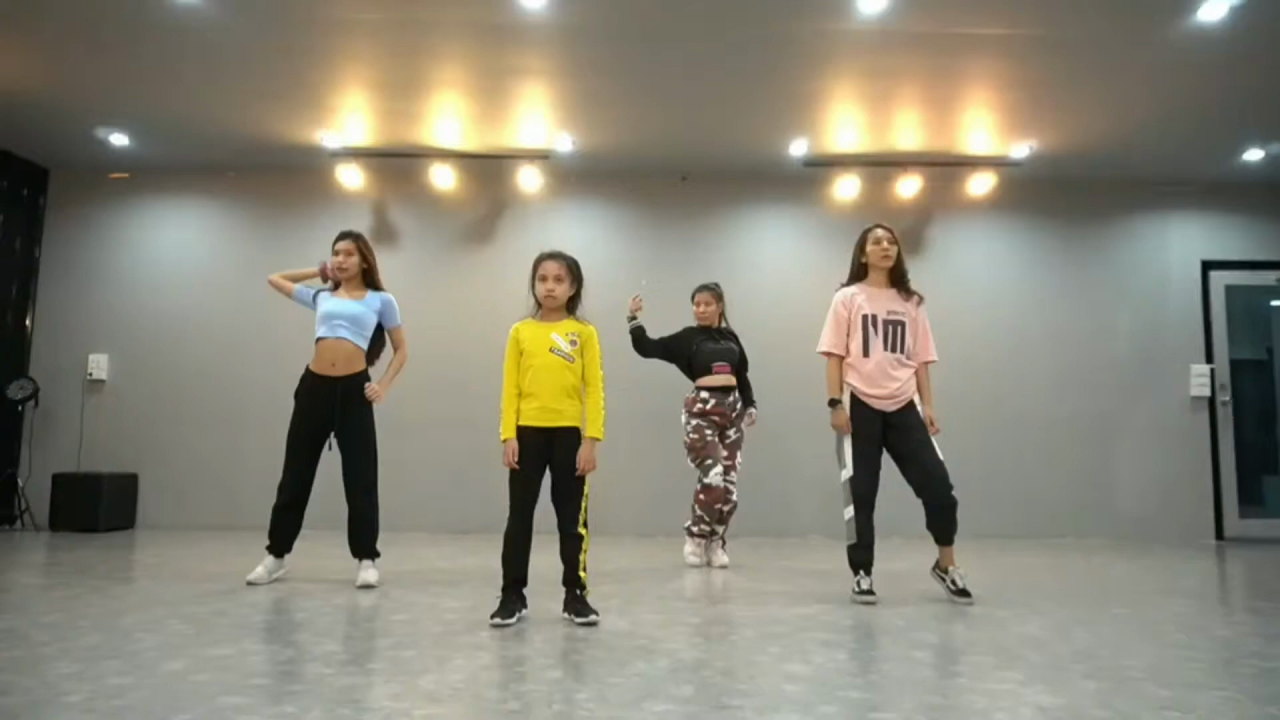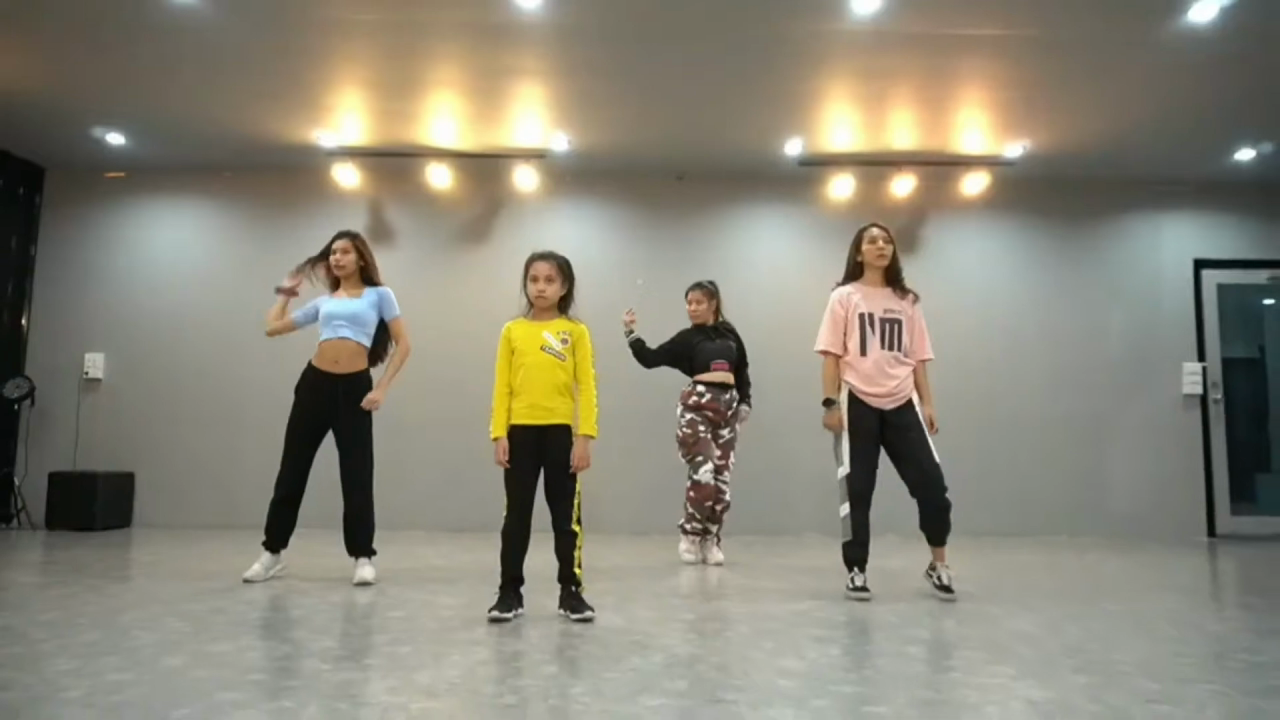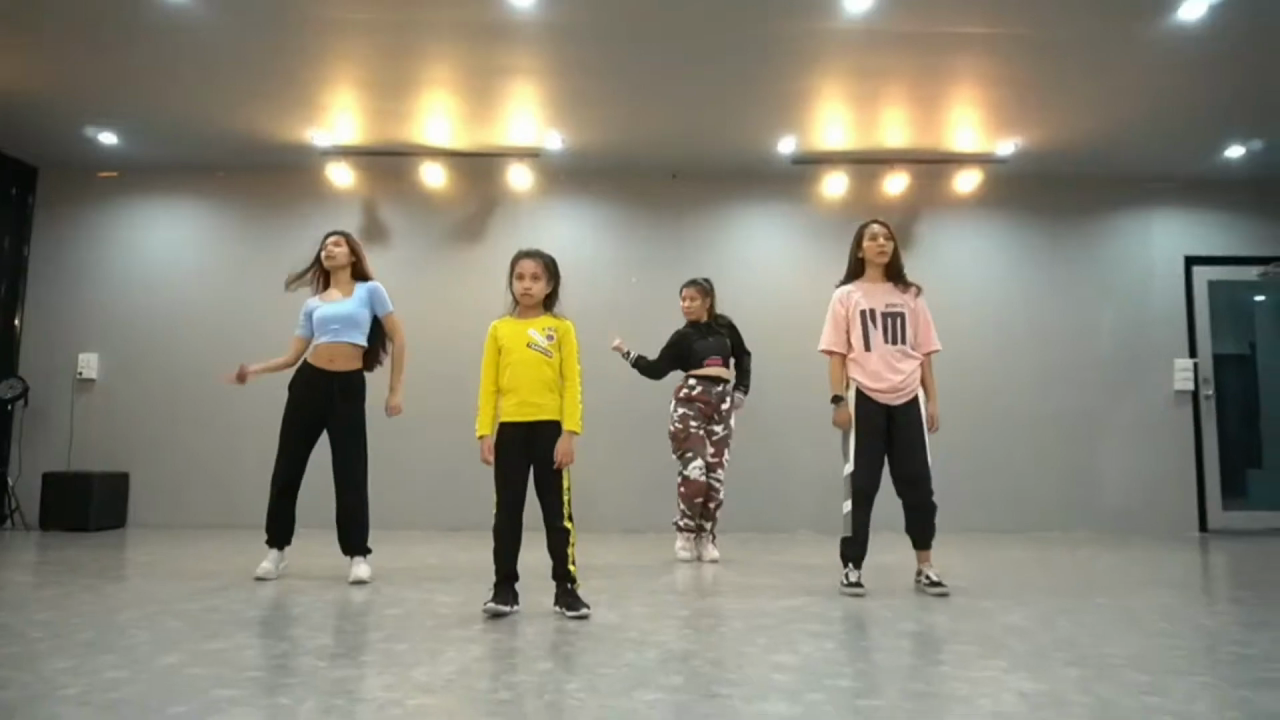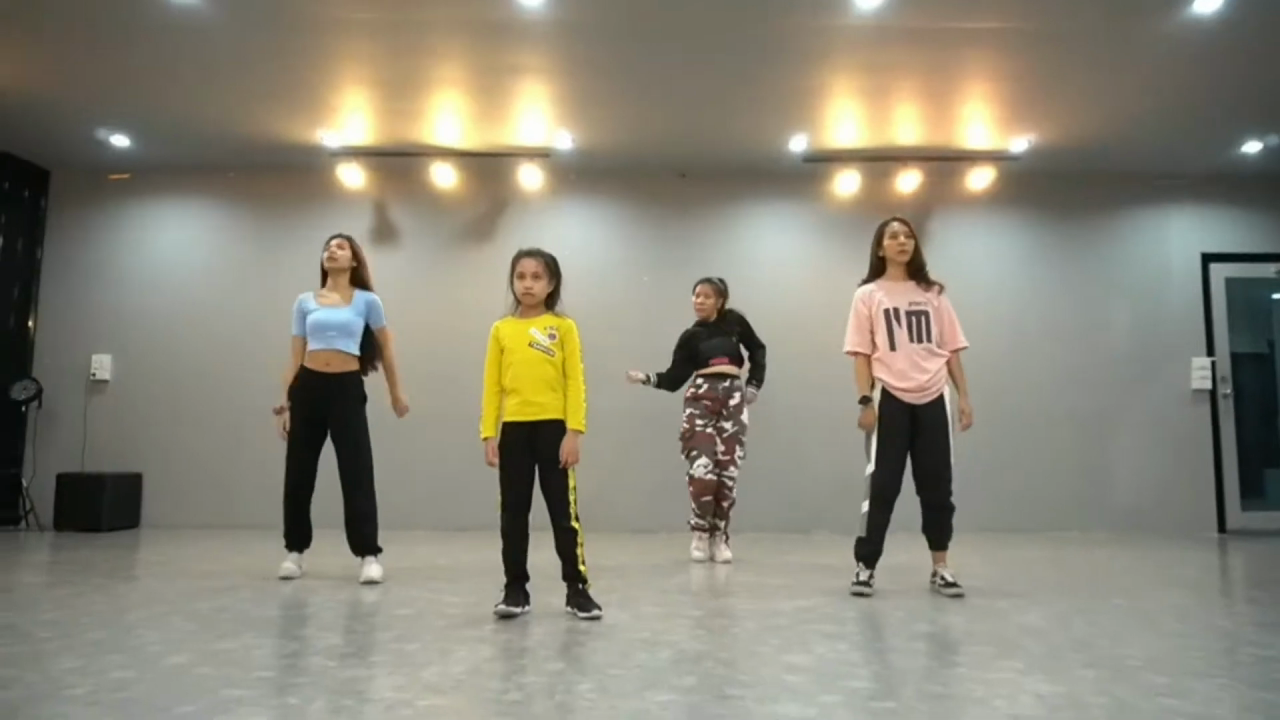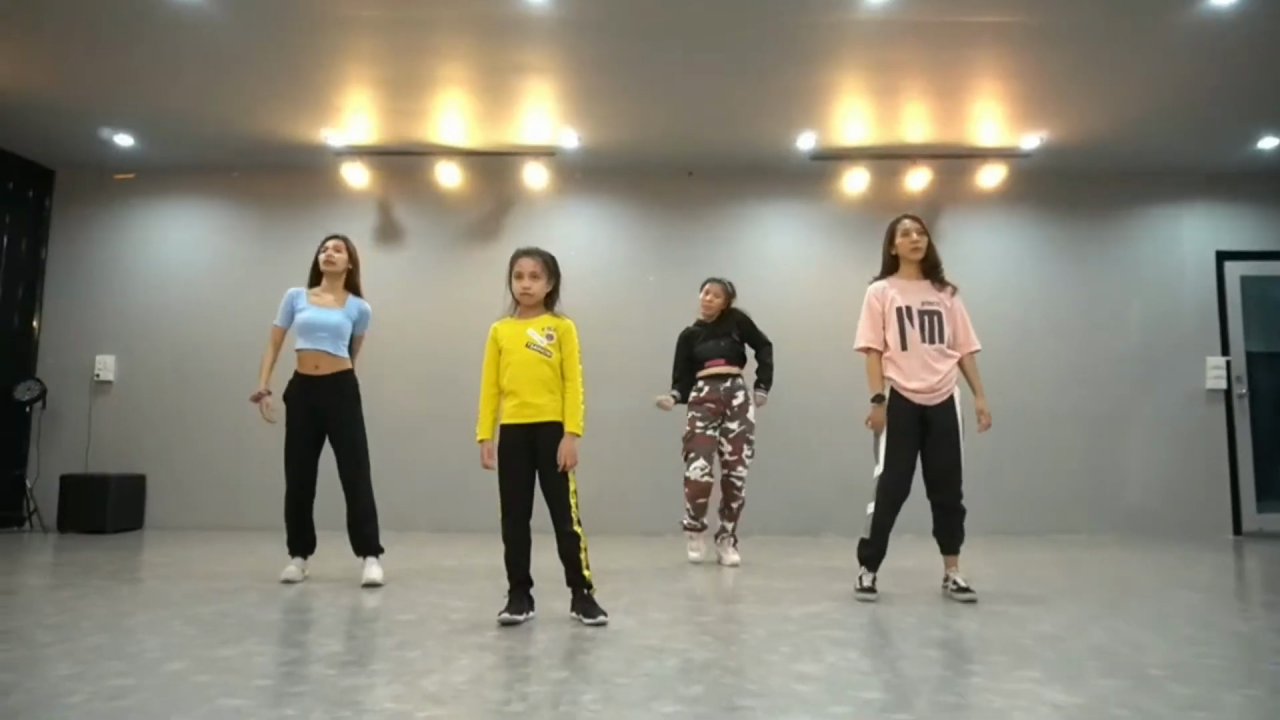
dt=0.2s
person 1, frame 1
left shoulder: (911, 302)
right shoulder: (848, 298)
left elbow: (921, 359)
right elbow: (834, 355)
left wrist: (928, 405)
right wrist: (835, 403)
left hip: (903, 405)
right hip: (862, 405)
left knee: (936, 482)
right knee: (861, 491)
left ankle: (946, 564)
right ankle: (862, 575)
person 1, frame 2
left shoulder: (908, 301)
right shoulder: (844, 297)
left elbow: (917, 358)
right elbow: (831, 355)
left wrist: (927, 403)
right wrist: (830, 403)
left hip: (901, 403)
right hip: (859, 402)
left knee: (929, 480)
right knee: (857, 488)
left ankle: (938, 565)
right ankle: (856, 571)
person 1, frame 3
left shoulder: (911, 295)
right shoulder: (846, 295)
left elbow: (924, 351)
right elbow: (837, 353)
left wrist: (932, 399)
right wrist: (839, 400)
left hip: (908, 399)
right hip: (866, 399)
left knee: (917, 483)
right knee: (861, 484)
left ankle: (924, 566)
right ankle: (852, 567)
person 1, frame 4
left shoulder: (933, 293)
right shoulder: (868, 295)
left elbow: (951, 348)
right elbow: (861, 354)
left wrist: (963, 395)
right wrist: (865, 401)
left hip: (932, 398)
right hip: (891, 399)
left knee: (936, 484)
right knee: (883, 484)
left ankle: (940, 567)
right ankle: (865, 566)
person 1, frame 5
left shoulder: (946, 293)
right shoulder: (880, 292)
left elbow: (963, 349)
right elbow: (873, 351)
left wrist: (980, 396)
right wrist: (877, 399)
left hip: (942, 400)
right hip: (900, 399)
left knee: (947, 487)
right knee: (891, 486)
left ankle: (951, 572)
right ankle: (867, 570)
person 2, frame 1
left shoulder: (584, 333)
right shoulder: (520, 332)
left elbow: (594, 390)
right elbow: (511, 389)
left wrist: (592, 440)
right wrist: (508, 436)
left hip: (568, 434)
right hip: (528, 433)
left knee: (572, 519)
right knee: (519, 516)
left ankle: (575, 595)
right ankle: (512, 596)
person 2, frame 2
left shoulder: (575, 331)
right shoulder: (512, 331)
left elbow: (586, 387)
right elbow: (502, 387)
left wrist: (585, 437)
right wrist: (499, 435)
left hip: (560, 432)
right hip: (521, 432)
left knee: (566, 516)
right knee: (516, 514)
left ankle: (570, 592)
right ankle: (510, 592)
person 2, frame 3
left shoulder: (561, 329)
right shoulder: (498, 330)
left elbow: (572, 384)
right elbow: (489, 386)
left wrist: (569, 433)
right wrist: (485, 433)
left hip: (548, 428)
right hip: (510, 430)
left knee: (557, 512)
right knee: (507, 512)
left ankle: (566, 589)
right ankle: (505, 588)
person 2, frame 4
left shoulder: (563, 327)
right shoulder: (501, 330)
left elbow: (575, 383)
right elbow: (492, 386)
left wrist: (574, 432)
right wrist: (489, 434)
left hip: (552, 427)
right hip: (514, 429)
left knee: (564, 511)
right knee: (513, 513)
left ankle: (577, 588)
right ankle: (515, 589)
person 2, frame 5
left shoulder: (562, 327)
right shoulder: (499, 331)
left elbow: (573, 385)
right elbow: (490, 388)
left wrist: (571, 435)
right wrist: (485, 436)
left hip: (551, 430)
right hip: (512, 432)
left knee: (566, 515)
right knee: (514, 518)
left ankle: (581, 594)
right ankle: (519, 595)
person 3, frame 1
left shoulder: (381, 300)
right shoulder: (322, 297)
left elbow: (401, 351)
right elbow: (275, 280)
left wrist: (384, 385)
right wrist: (319, 274)
left hip: (354, 389)
right hip: (314, 387)
left knee: (360, 478)
right knee: (295, 474)
left ankle: (366, 560)
right ankle: (276, 555)
person 3, frame 2
left shoulder: (379, 295)
right shoulder: (321, 303)
left elbow: (403, 344)
right elbow: (273, 328)
left wrist: (382, 387)
right wrist: (286, 291)
left hip: (354, 388)
right hip: (315, 383)
left knee: (356, 475)
right knee: (292, 470)
left ankle: (363, 557)
right ankle: (272, 552)
person 3, frame 3
left shoulder: (371, 291)
right shoulder: (313, 303)
left elbow: (397, 341)
right elbow: (294, 353)
left wrist: (395, 390)
right wrist: (253, 371)
left hip: (347, 387)
right hip: (309, 383)
left knee: (350, 473)
right knee: (287, 468)
left ankle: (358, 555)
right ankle: (276, 549)
person 3, frame 4
left shoulder: (367, 301)
right shoulder: (305, 302)
left elbow: (385, 350)
right elbow: (296, 355)
left wrist: (396, 393)
right wrist: (283, 403)
left hip: (347, 389)
right hip: (309, 387)
left knee: (357, 473)
right knee: (298, 474)
left ankle: (368, 554)
right ankle: (296, 551)
person 3, frame 5
left shoulder: (359, 308)
right shoulder: (295, 297)
right elbow: (273, 346)
right wrist: (263, 389)
left hip: (340, 390)
right hip: (302, 390)
left knee: (355, 473)
right knee: (299, 476)
left ankle: (370, 557)
right ankle: (299, 555)
person 4, frame 1
left shoulder: (731, 337)
right shoulder: (688, 337)
right elbow: (648, 348)
left wrist: (750, 405)
right wrist: (634, 319)
left hip: (732, 408)
right hip: (702, 408)
left knee: (728, 481)
right knee: (712, 477)
left ankle: (715, 543)
right ankle: (695, 540)
person 4, frame 2
left shoulder: (728, 332)
right shoulder: (686, 338)
left elbow: (742, 369)
right elbow: (651, 359)
left wrist: (745, 401)
right wrist: (632, 333)
left hip: (728, 405)
right hip: (697, 404)
left knee: (721, 477)
right knee: (702, 473)
left ankle: (710, 540)
right ankle: (690, 537)
person 4, frame 3
left shoulder: (724, 325)
right shoulder: (682, 337)
left elbow: (743, 357)
right elbow: (656, 369)
left wrist: (741, 389)
right wrist: (627, 354)
left hip: (722, 400)
right hip: (691, 397)
left knee: (715, 472)
right knee: (693, 467)
left ankle: (706, 537)
right ankle: (686, 534)
person 4, frame 4
left shoulder: (734, 321)
right shoulder: (690, 336)
left elbow: (757, 349)
right elbow: (675, 376)
left wrist: (755, 383)
right wrist: (646, 378)
left hip: (733, 397)
right hip: (700, 396)
left knee: (727, 470)
right knee: (700, 467)
left ankle: (719, 537)
right ankle: (700, 535)
person 4, frame 5
left shoulder: (737, 321)
right shoulder: (689, 335)
left elbow: (764, 347)
right elbow: (682, 377)
left wrist: (763, 385)
right wrist: (673, 397)
left hip: (737, 397)
right hip: (703, 399)
left knee: (735, 472)
right knee: (697, 468)
left ankle: (726, 541)
right ankle: (695, 534)
